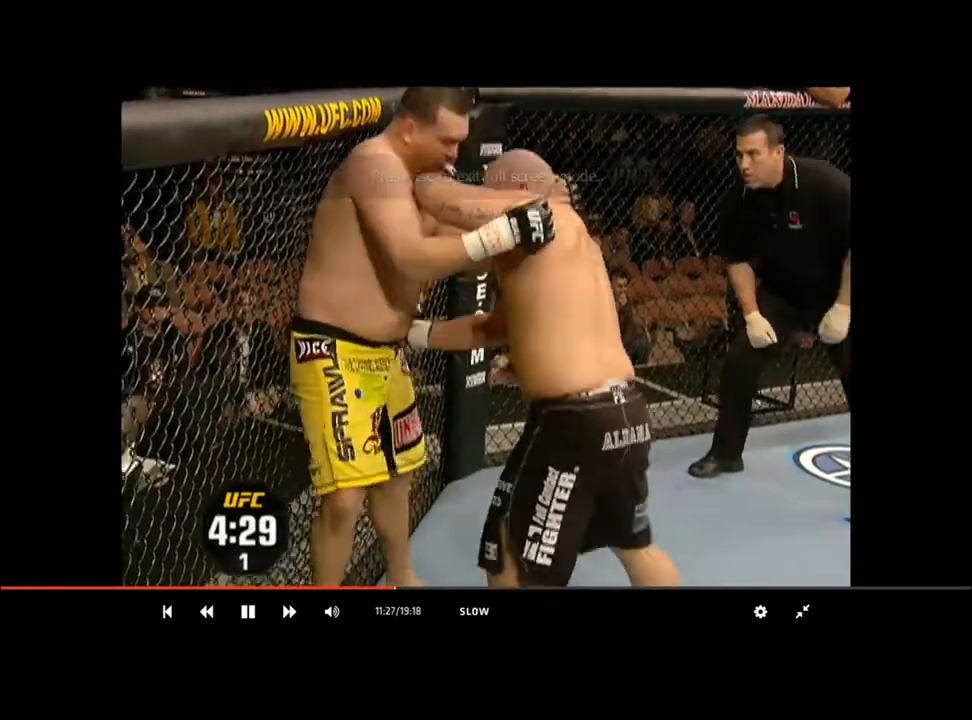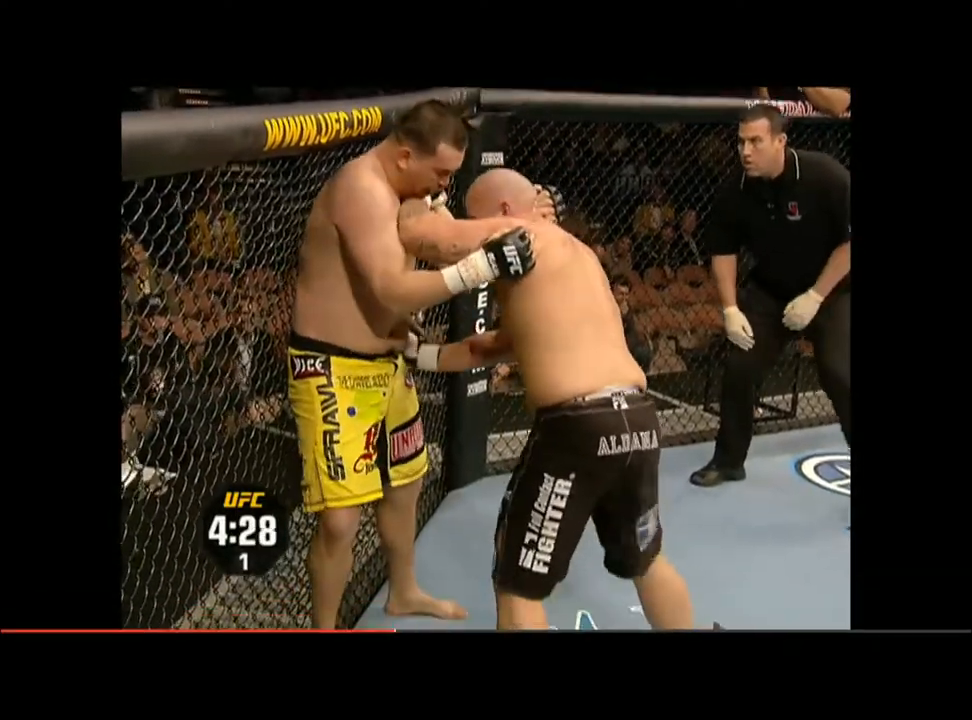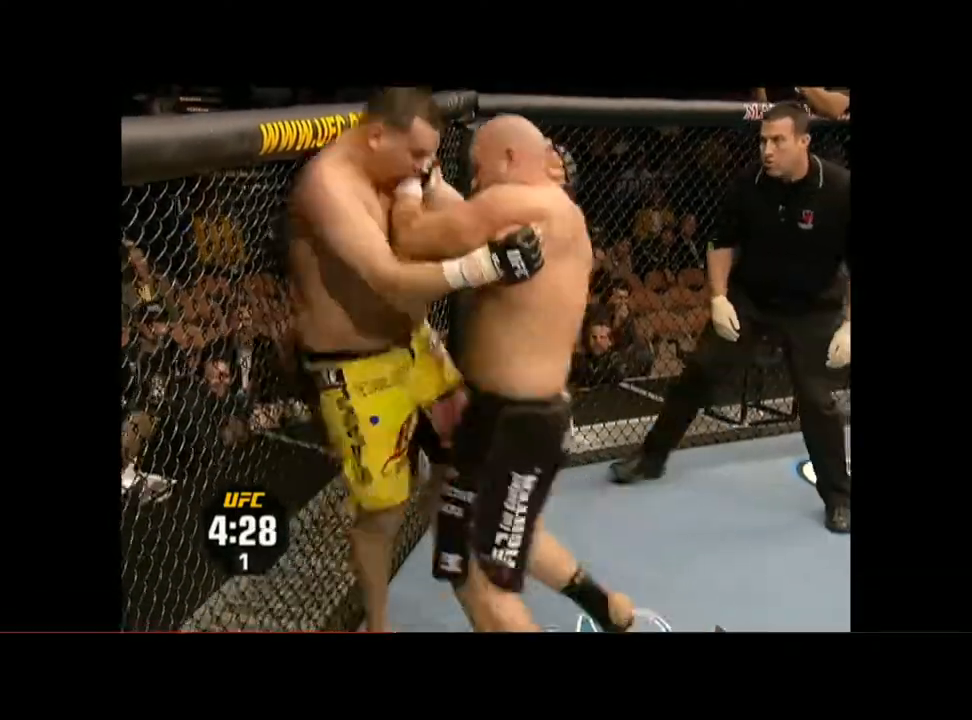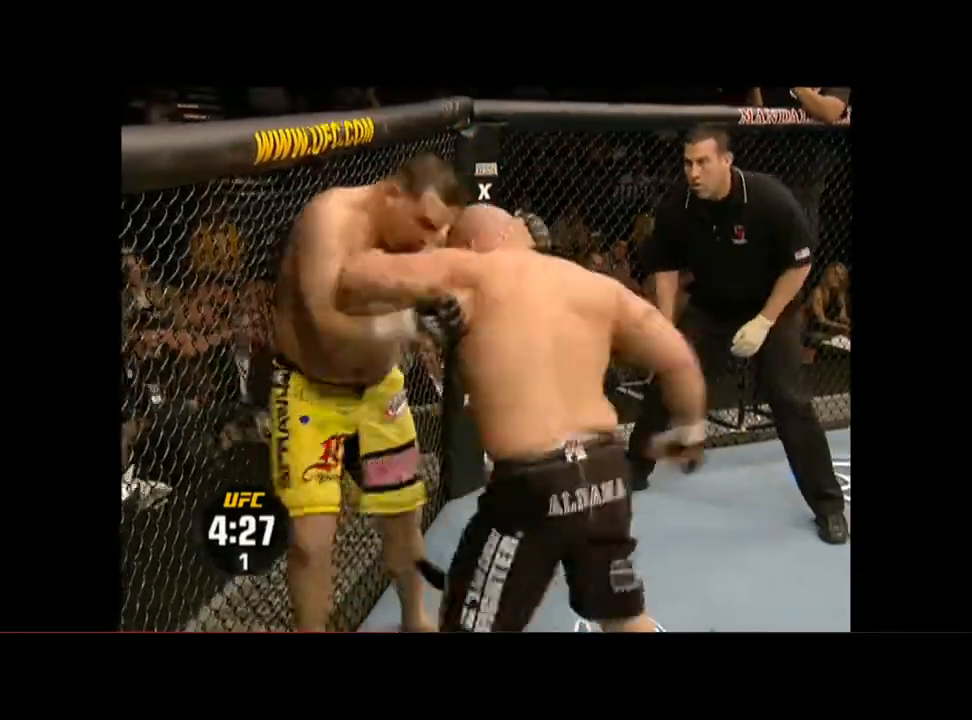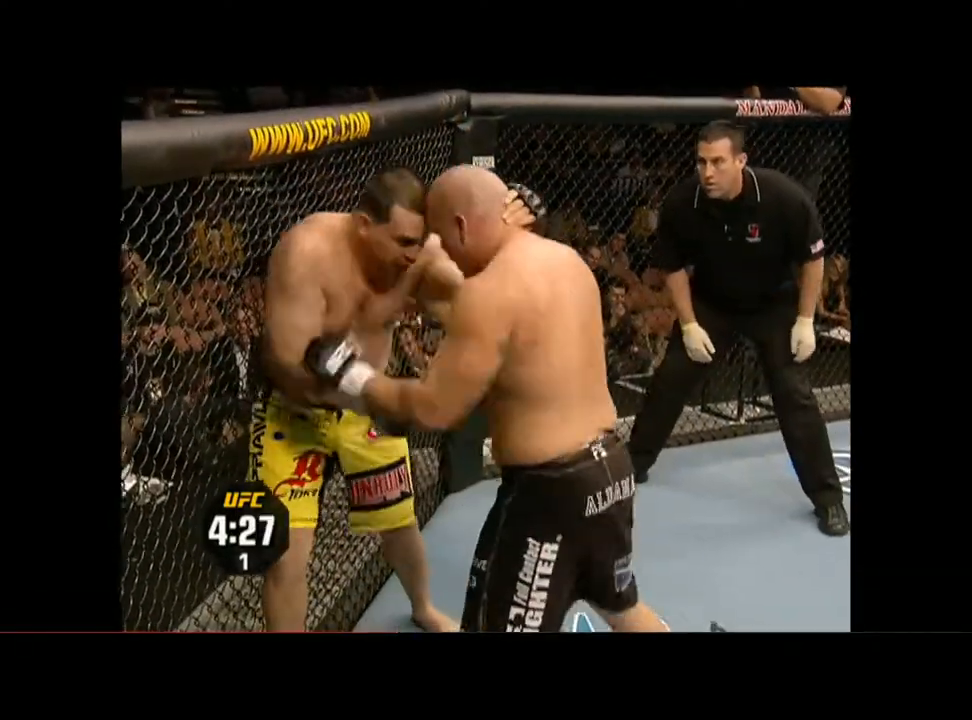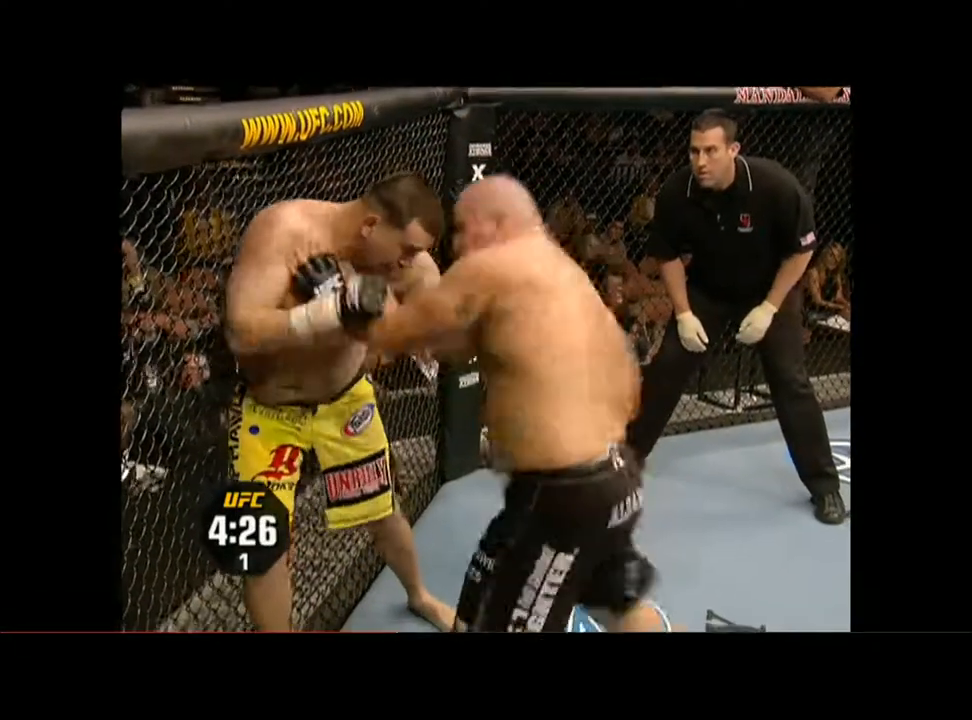
dt=0.5s
person 1, frame 1
left shoulder: (409, 175)
right shoulder: (375, 165)
right elbow: (414, 261)
right wrist: (503, 234)
left hip: (385, 354)
right hip: (333, 354)
left knee: (397, 477)
right knee: (344, 501)
left ankle: (401, 580)
person 1, frame 2
left shoulder: (399, 189)
right shoulder: (362, 187)
left elbow: (444, 237)
right elbow: (395, 292)
left wrist: (515, 226)
right wrist: (482, 266)
left hip: (386, 365)
right hip: (331, 371)
left knee: (404, 485)
right knee: (340, 521)
left ankle: (404, 593)
right ankle: (323, 628)
person 1, frame 3
left shoulder: (391, 174)
right shoulder: (328, 184)
right elbow: (388, 280)
right wrist: (483, 263)
left hip: (412, 346)
right hip: (353, 367)
right knee: (380, 511)
right ankle: (375, 623)
person 1, frame 4
left shoulder: (426, 229)
right shoulder: (331, 215)
right elbow: (334, 329)
right wrist: (415, 319)
left hip: (379, 388)
right hip: (306, 391)
left knee: (403, 519)
right knee: (312, 542)
left ankle: (415, 618)
right ankle: (312, 632)
person 1, frame 5
left shoulder: (419, 253)
right shoulder: (309, 248)
right elbow: (292, 358)
left hip: (365, 407)
right hip: (293, 409)
left knee: (400, 523)
right knee: (286, 559)
left ankle: (423, 608)
person 1, frame 6
left shoulder: (400, 255)
right shoulder: (284, 227)
right elbow: (243, 332)
right wrist: (330, 310)
left hip: (344, 400)
right hip: (268, 405)
left knee: (383, 515)
left ankle: (420, 596)
person 2, frame 1
left shoulder: (546, 220)
right shoulder: (572, 238)
left elbow: (435, 198)
right elbow: (492, 326)
left wrist: (424, 186)
right wrist: (418, 332)
left hip: (573, 422)
right hip: (627, 413)
left knee: (513, 572)
right knee: (633, 544)
person 2, frame 2
left shoulder: (523, 238)
right shoulder: (575, 252)
right elbow: (503, 343)
right wrist: (426, 353)
left hip: (577, 430)
right hip: (637, 420)
left knee: (517, 586)
right knee: (646, 561)
person 2, frame 3
left shoulder: (520, 207)
right shoulder: (566, 221)
left elbow: (411, 237)
left wrist: (403, 193)
left hip: (512, 420)
right hip: (531, 411)
left knee: (482, 586)
right knee: (518, 531)
right ankle: (601, 602)
person 2, frame 4
left shoulder: (469, 272)
right shoulder: (597, 286)
left elbow: (356, 275)
right elbow: (677, 361)
right wrist: (689, 427)
left hip: (533, 488)
right hip: (603, 473)
left knee: (466, 628)
right knee: (624, 615)
person 2, frame 5
left shoulder: (489, 294)
right shoulder: (567, 259)
left elbow: (433, 410)
left wrist: (349, 373)
left hip: (547, 490)
right hip: (610, 467)
right knee: (623, 606)
person 2, frame 6
left shoulder: (492, 270)
right shoulder: (570, 280)
left elbow: (396, 331)
right elbow: (623, 393)
left hip: (559, 495)
right hip: (612, 480)
left knee: (484, 628)
right knee: (624, 605)
person 3, frame 1
left shoulder: (826, 183)
right shoulder: (739, 199)
left elbow: (851, 247)
right elbow: (738, 259)
left wrist: (841, 308)
right wrist: (752, 314)
left hip: (837, 293)
right hip: (778, 293)
left knee: (850, 371)
right knee: (739, 362)
right ankle: (726, 452)
person 3, frame 2
left shoulder: (826, 175)
right shoulder: (735, 191)
left elbow: (849, 241)
right elbow: (722, 250)
left wrist: (815, 296)
right wrist: (731, 308)
left hip: (831, 291)
right hip: (769, 292)
left knee: (840, 376)
right knee: (739, 369)
right ankle: (728, 461)
person 3, frame 3
left shoulder: (840, 190)
right shoulder: (746, 185)
left elbow: (847, 265)
right elbow: (723, 243)
left wrist: (847, 325)
right wrist: (719, 298)
left hip: (811, 308)
right hip: (748, 298)
left knee: (815, 399)
right knee: (699, 372)
left ankle: (838, 495)
right ankle: (651, 457)
person 3, frame 4
left shoulder: (771, 200)
right shoulder: (676, 207)
left elbow: (799, 264)
right elbow: (664, 266)
left wrist: (763, 323)
right wrist: (665, 324)
left hip: (769, 312)
right hip: (708, 309)
left knee: (790, 402)
left ankle: (828, 504)
right ankle: (634, 469)
person 3, frame 5
left shoulder: (784, 197)
right shoulder: (681, 203)
left elbow: (813, 257)
right elbow: (672, 266)
left wrist: (805, 320)
right wrist: (689, 324)
left hip: (775, 303)
right hip: (709, 302)
left knee: (794, 393)
right knee: (670, 379)
left ankle: (827, 497)
right ankle: (633, 463)
person 3, frame 6
left shoulder: (776, 186)
right shoulder: (676, 193)
left elbow: (801, 250)
right elbow: (668, 255)
left wrist: (769, 309)
right wrist: (683, 313)
left hip: (771, 289)
right hip: (706, 289)
left knee: (790, 381)
right knee: (666, 367)
left ankle: (824, 485)
right ankle: (632, 451)
